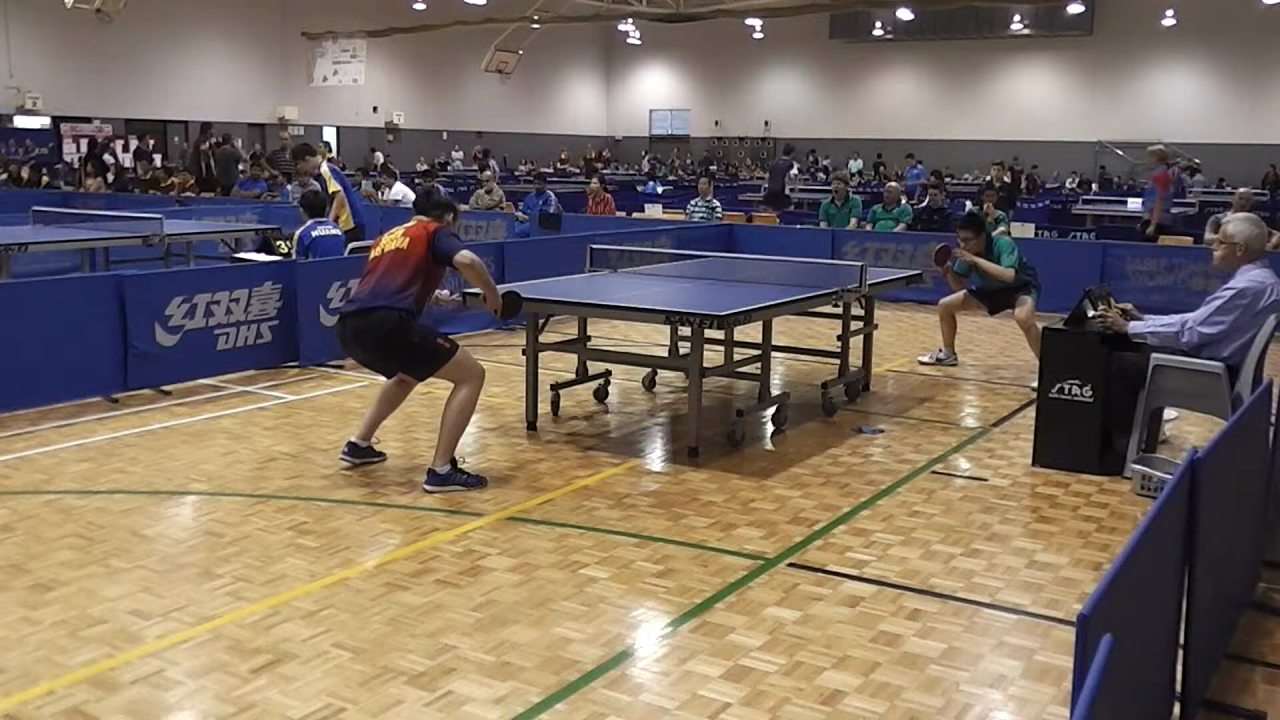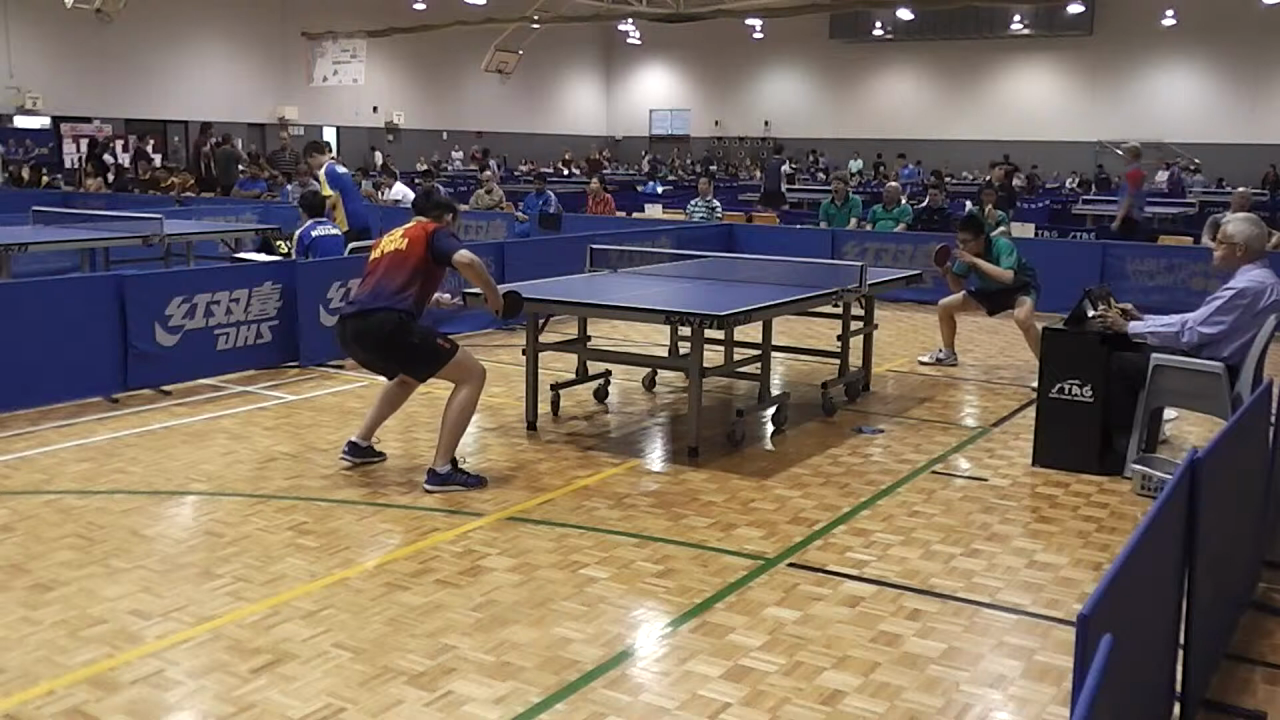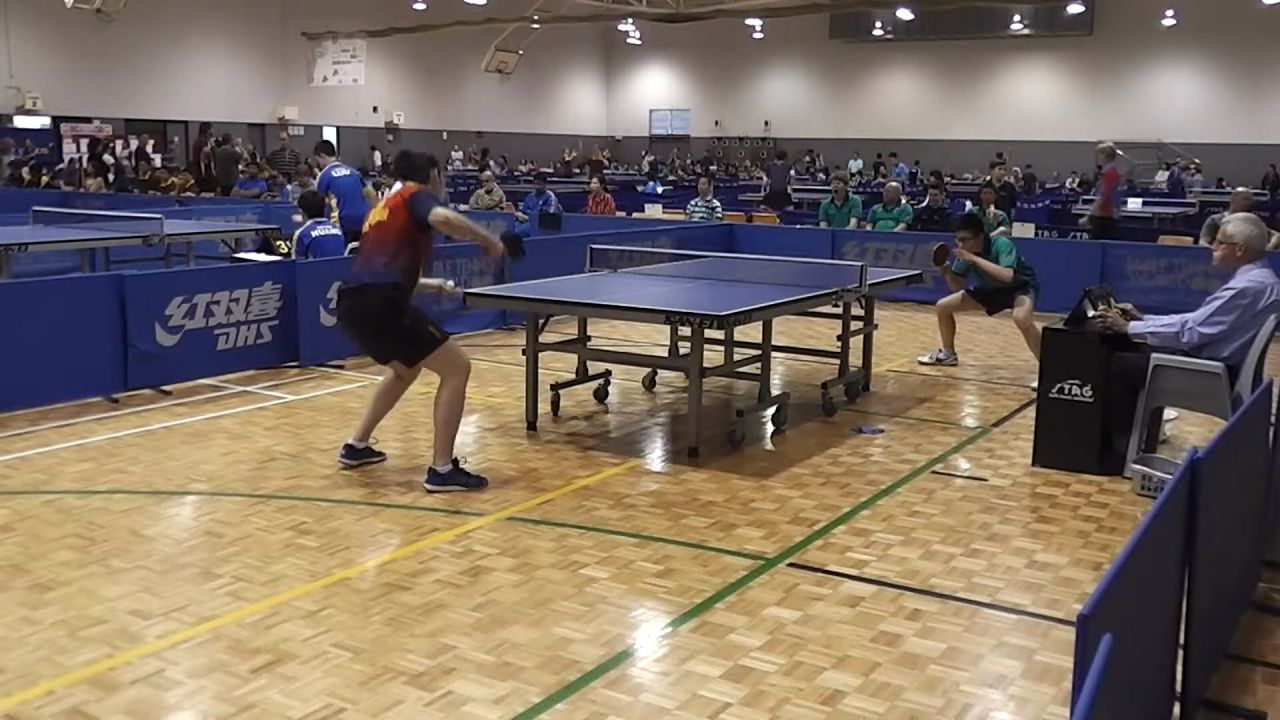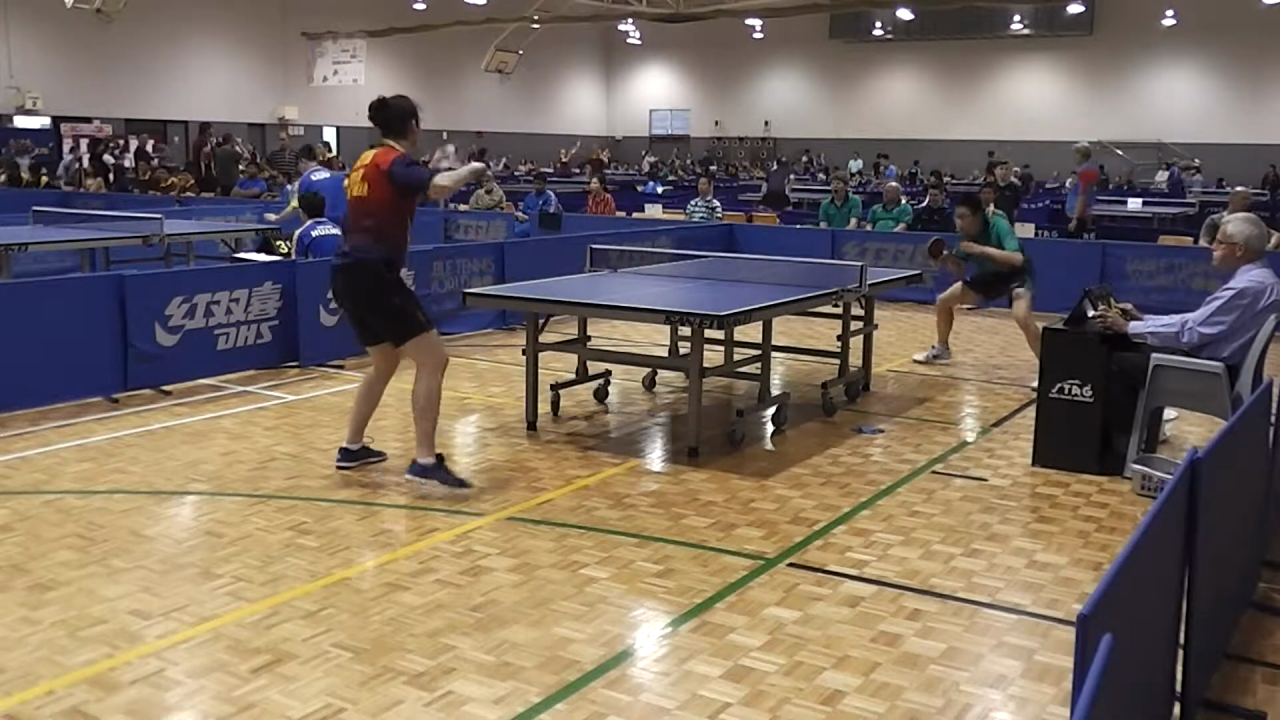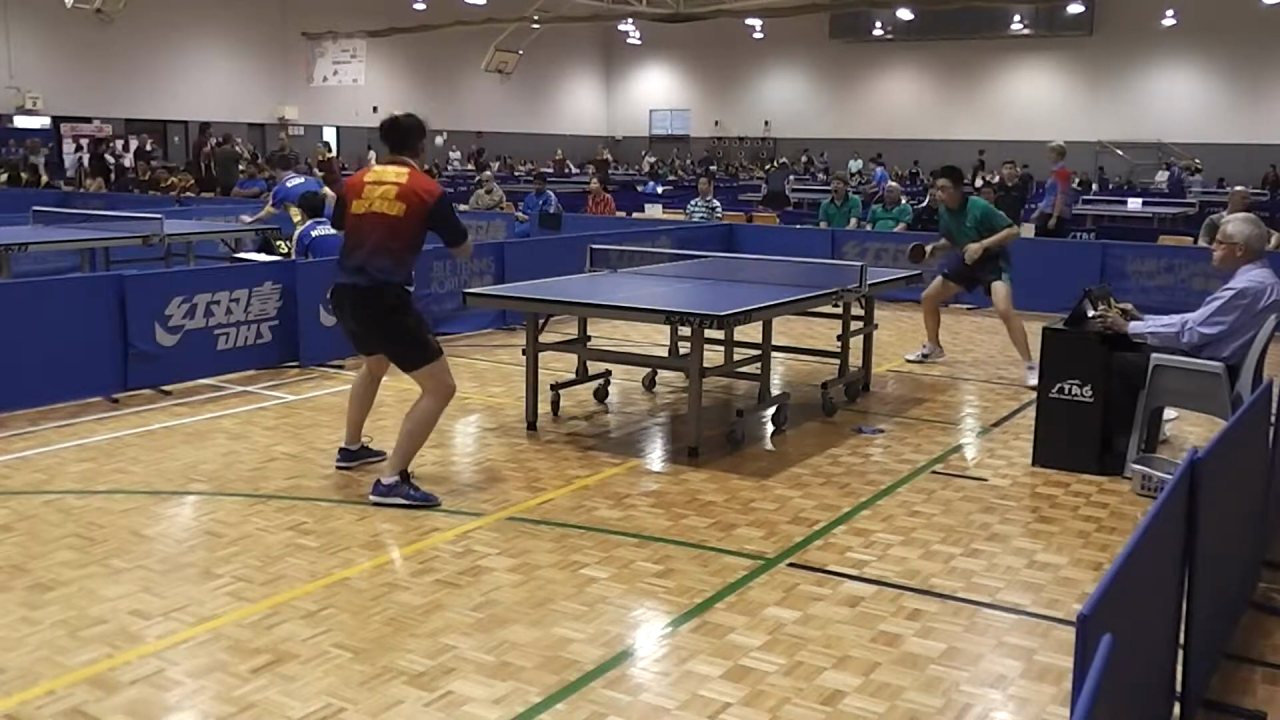
dt=0.3s
person 1, frame 1
left shoulder: (388, 236)
right shoulder: (436, 232)
right elbow: (466, 260)
left wrist: (425, 295)
right wrist: (492, 294)
left hip: (350, 327)
right hip: (386, 325)
left knee: (406, 375)
right knee: (471, 375)
left ankle: (359, 444)
right ankle: (441, 471)
person 1, frame 2
left shoulder: (390, 237)
right shoulder: (434, 233)
right elbow: (466, 260)
left wrist: (425, 299)
right wrist: (493, 294)
left hip: (351, 328)
right hip: (385, 327)
left knee: (410, 376)
right knee: (472, 374)
left ankle: (359, 443)
right ankle: (441, 470)
person 1, frame 3
left shoulder: (386, 206)
right shoulder: (418, 197)
right elbow: (442, 218)
left wrist: (429, 284)
right wrist: (489, 240)
left hip: (351, 305)
right hip: (378, 304)
left knee: (406, 369)
right knee: (456, 368)
left ankle: (357, 445)
right ankle: (442, 469)
person 1, frame 4
left shoulder: (367, 162)
right shoulder: (396, 163)
right elbow: (441, 188)
left wrist: (427, 168)
right wrist: (469, 169)
left hip: (347, 275)
right hip: (375, 276)
left knee: (385, 362)
right knee: (432, 360)
left ankle: (352, 447)
right ankle: (426, 461)
person 1, frame 5
left shoulder: (357, 181)
right shoulder: (428, 190)
right elbow: (462, 250)
right wrist: (452, 222)
left hip: (345, 293)
right hip: (385, 298)
left knee: (374, 365)
right knee: (440, 387)
left ankle: (351, 447)
right ankle: (390, 480)
person 2, frame 1
left shoulder: (1248, 287)
right shoulder: (1258, 279)
left elbow: (1189, 331)
right elbow: (1196, 320)
left wrist: (1128, 327)
right wrist: (1143, 318)
right hip: (1214, 363)
left knee: (1119, 363)
right knee: (1138, 352)
left ankle: (1124, 445)
person 2, frame 2
left shoulder: (1249, 287)
right shoulder: (1257, 279)
left elbow: (1190, 331)
right elbow: (1197, 320)
left wrist: (1128, 327)
right wrist: (1142, 318)
right hip: (1213, 363)
left knee: (1119, 363)
right knee: (1136, 352)
left ankle: (1123, 446)
person 2, frame 3
left shoulder: (1248, 287)
right shoulder: (1257, 278)
left elbow: (1190, 331)
right elbow: (1197, 320)
left wrist: (1129, 327)
right wrist: (1143, 318)
right hip: (1214, 361)
left knee: (1119, 363)
right knee: (1137, 351)
left ankle: (1124, 447)
person 2, frame 4
left shoulder: (1248, 287)
right shoulder: (1258, 278)
left elbow: (1190, 330)
right elbow: (1197, 320)
left wrist: (1128, 327)
right wrist: (1141, 318)
right hip: (1215, 364)
left knee: (1118, 363)
right knee: (1137, 352)
left ankle: (1124, 447)
right ankle: (1140, 439)
person 2, frame 5
left shoulder: (1248, 287)
right shoulder: (1257, 279)
left elbow: (1190, 331)
right elbow: (1197, 320)
left wrist: (1129, 327)
right wrist: (1143, 318)
right hip: (1214, 363)
left knee: (1119, 363)
right knee: (1138, 352)
left ankle: (1123, 448)
person 3, frame 1
left shoulder: (1004, 244)
right shoulder: (967, 250)
left elbow: (1009, 275)
right elbow: (958, 286)
left wrist: (976, 259)
right wrist: (948, 271)
left hip: (1021, 287)
right hip: (992, 289)
left knee: (1023, 317)
right knee: (945, 306)
right ankle: (948, 353)
person 3, frame 2
left shoulder: (1002, 246)
right shoulder: (966, 252)
left elbow: (1008, 277)
right elbow: (958, 288)
left wrist: (975, 261)
right wrist: (948, 272)
left hip: (1021, 287)
right hip: (991, 290)
left knee: (1022, 318)
right knee: (944, 307)
right ankle: (948, 354)
person 3, frame 3
left shoulder: (1002, 245)
right shoulder: (965, 251)
left elbow: (1008, 276)
right elbow: (957, 287)
left wrist: (975, 259)
right wrist: (947, 271)
left hip: (1020, 287)
right hip: (990, 289)
left knee: (1021, 318)
right knee: (943, 307)
right ankle: (948, 354)
person 3, frame 4
left shoulder: (999, 227)
right shoulder: (965, 234)
left elbow: (1018, 259)
right elbow: (959, 268)
left wrist: (981, 249)
right wrist: (947, 259)
left hip: (1015, 274)
right hip: (988, 274)
left knee: (1022, 316)
right knee: (943, 302)
right ankle: (941, 350)
person 3, frame 5
left shoulder: (979, 206)
right shoulder: (944, 211)
left elbow: (1013, 231)
left wrist: (982, 244)
right wrist: (934, 247)
left hip: (993, 260)
right hip: (966, 260)
left knee: (1005, 310)
right knee: (928, 299)
left ankle: (1031, 366)
right ankle: (933, 348)
